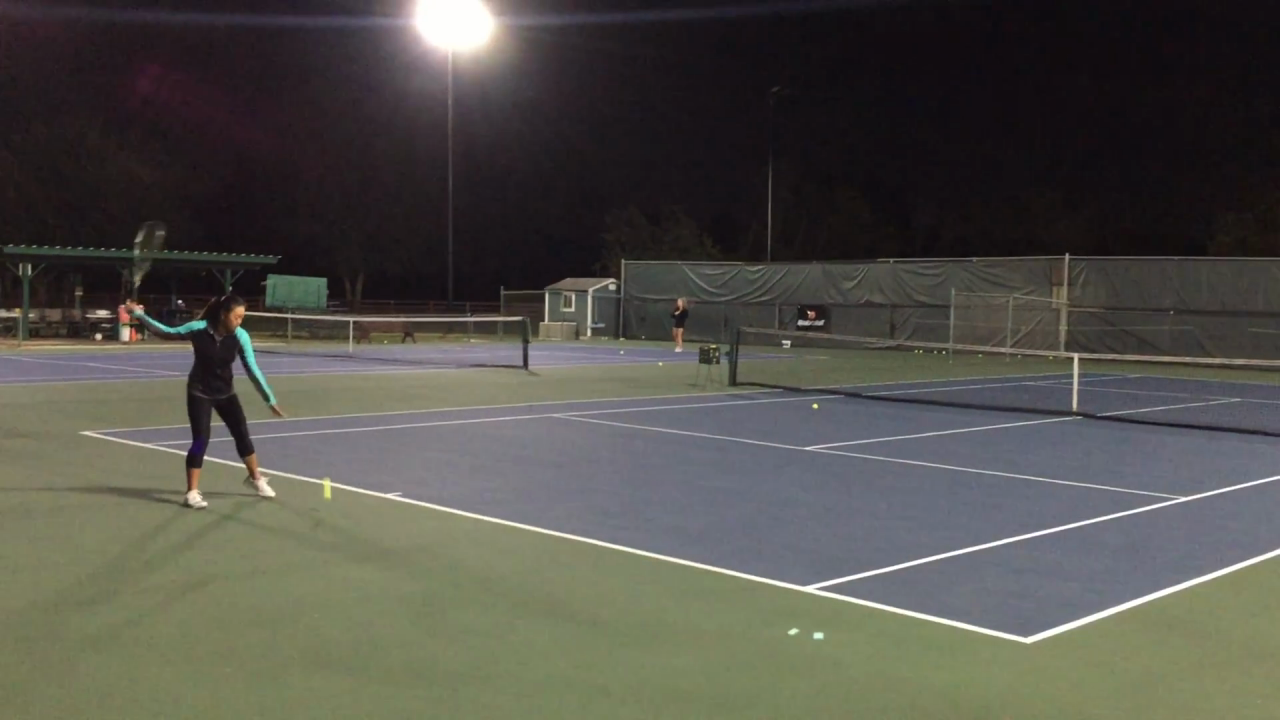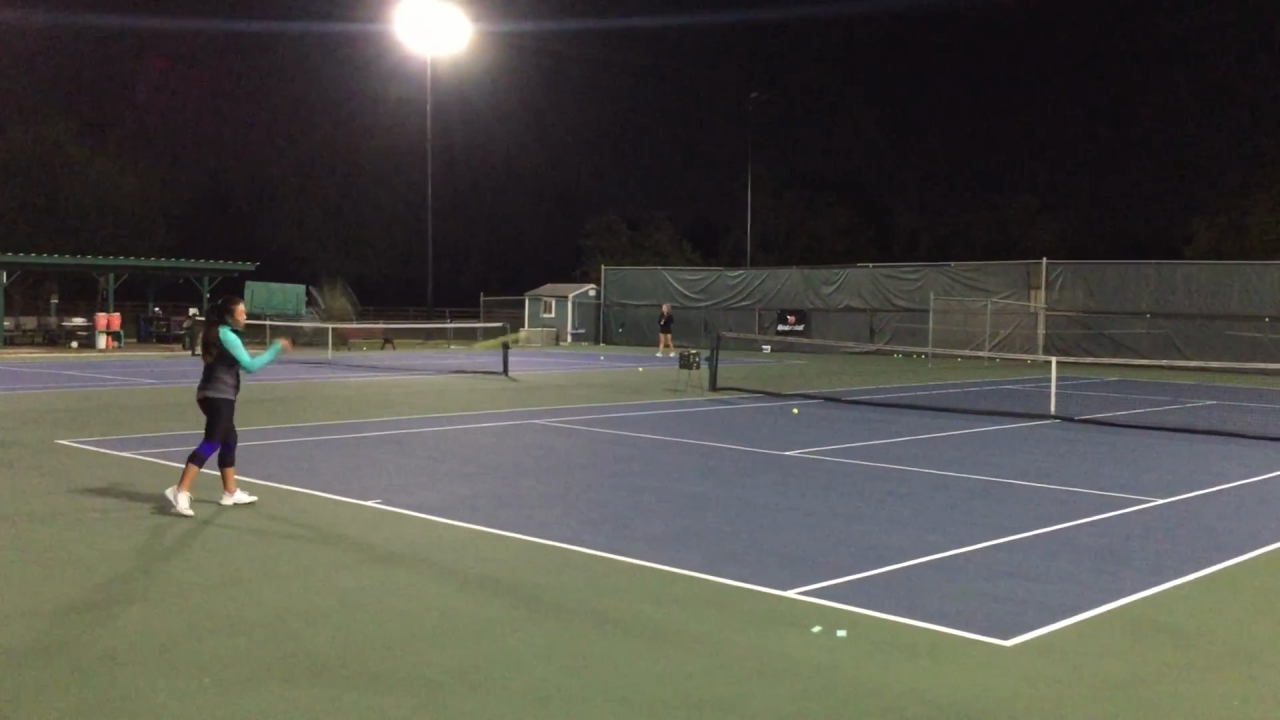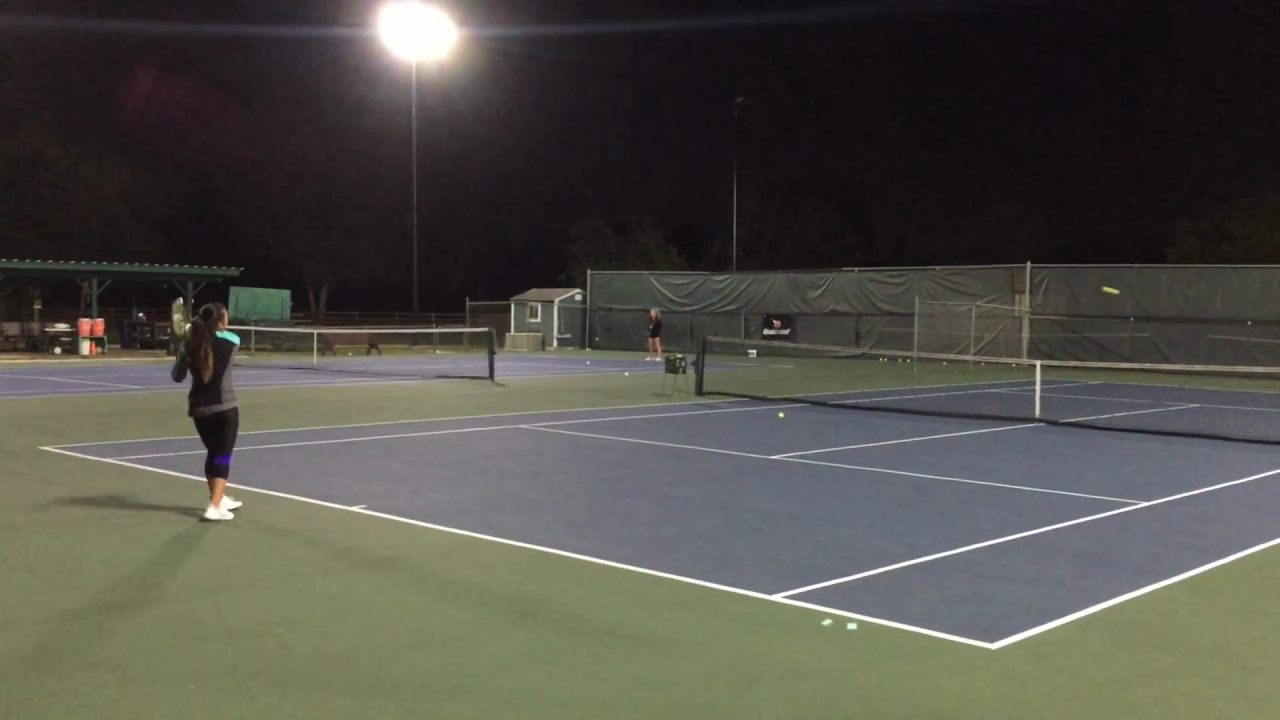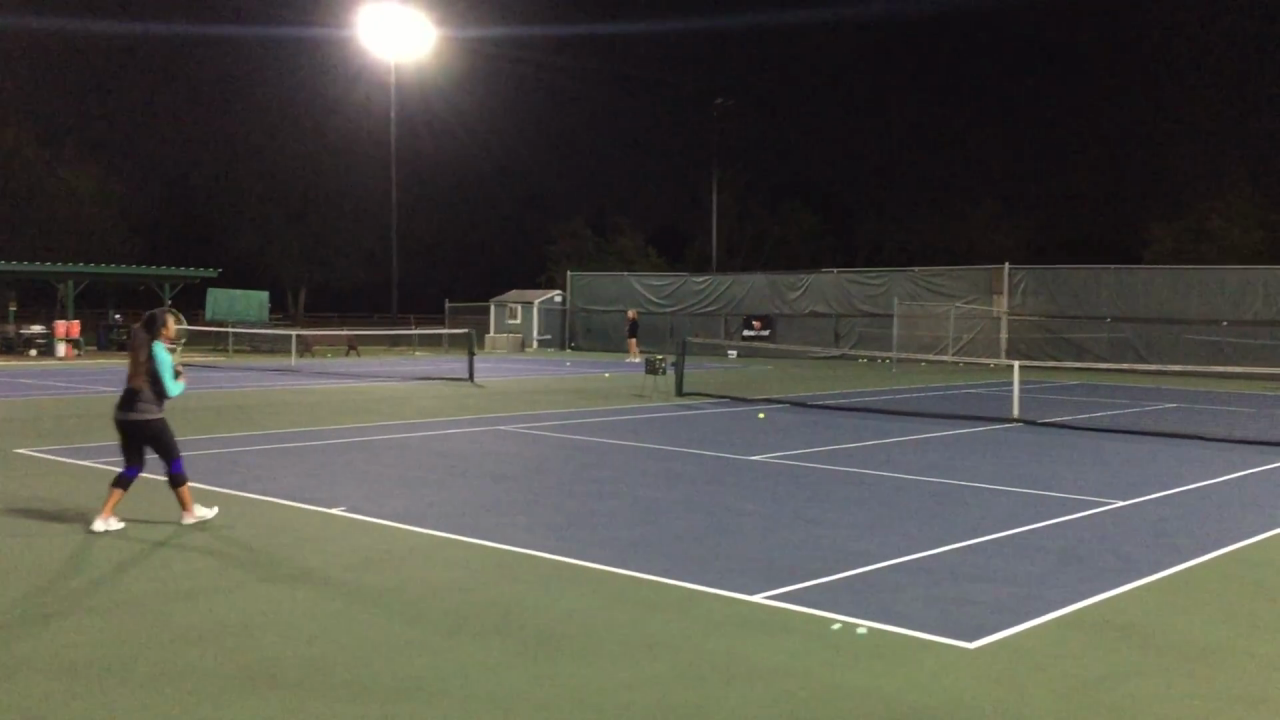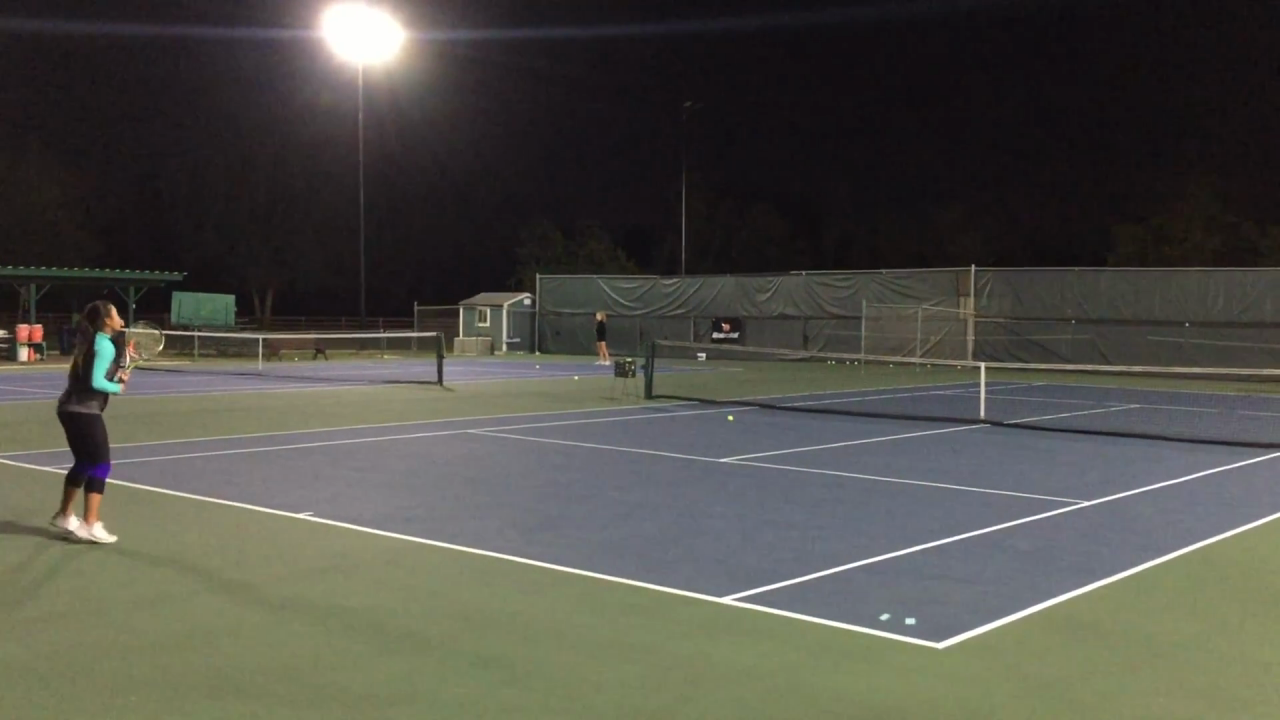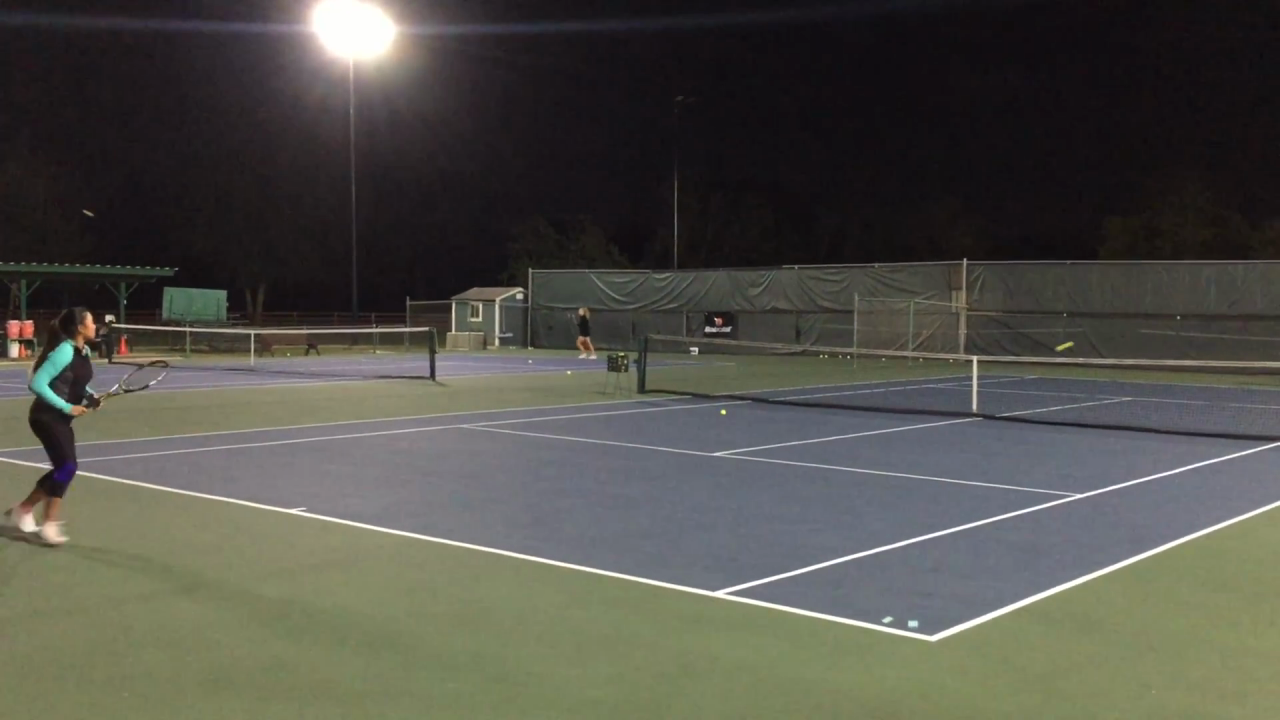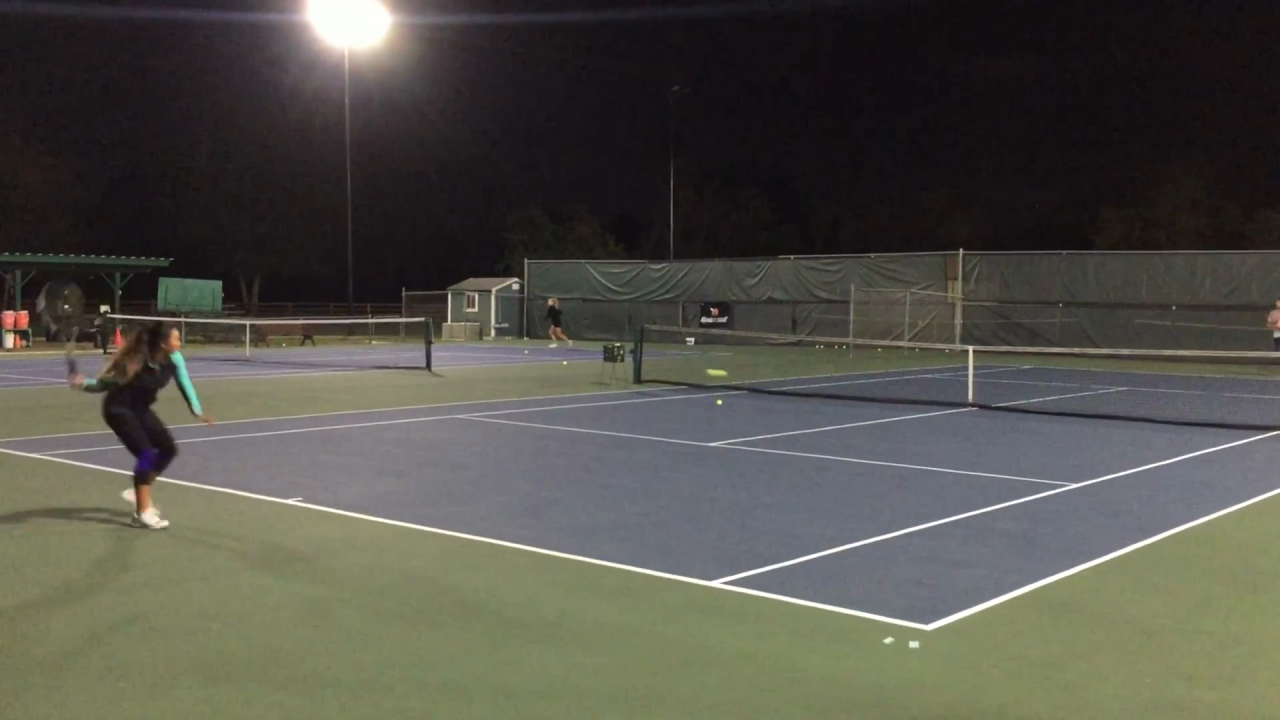
dt=0.5s
person 1, frame 1
left shoulder: (241, 337)
right shoulder: (199, 329)
left elbow: (252, 370)
right elbow: (168, 333)
left wrist: (270, 400)
right wrist: (139, 315)
left hip: (225, 393)
right hip: (200, 393)
left knee: (242, 434)
right knee: (201, 440)
left ankle: (255, 478)
right ankle: (192, 492)
person 1, frame 2
left shoulder: (217, 332)
right shoulder: (227, 336)
right elbow: (251, 366)
right wrist: (276, 347)
left hip: (216, 395)
right hip: (219, 396)
left knee: (229, 442)
right knee: (211, 443)
left ankle: (230, 492)
right ankle: (181, 491)
person 1, frame 3
left shoulder: (189, 346)
right shoulder: (230, 341)
left elbow: (177, 377)
left hip: (199, 408)
right hip: (224, 407)
left knee: (213, 452)
right knee: (223, 455)
left ankle: (220, 499)
right ankle: (215, 507)
person 1, frame 4
left shoulder: (140, 351)
right shoulder: (161, 355)
right elbow: (168, 392)
left wrist: (171, 374)
right wrist: (180, 383)
left hip: (125, 416)
right hip: (148, 417)
left knee: (132, 467)
right knee: (173, 461)
left ankle: (104, 517)
right ankle: (190, 512)
person 1, frame 5
left shoulder: (92, 342)
right shoulder: (105, 345)
right elbow: (96, 382)
left wrist: (116, 379)
right wrist: (117, 388)
left hip: (71, 409)
right hip: (84, 411)
left knee: (83, 463)
right knee: (100, 464)
left ankle: (64, 515)
right ankle: (90, 526)
person 1, frame 6
left shoulder: (83, 351)
right shoulder: (64, 352)
right elbow: (36, 383)
left wrist: (91, 398)
right wrist: (66, 407)
left hip: (59, 419)
right hip: (47, 417)
left knee: (63, 468)
right knee: (67, 466)
left ankle: (23, 511)
right ankle: (48, 524)
person 1, frame 7
left shoulder: (174, 359)
right shoulder: (136, 361)
left elbow: (185, 384)
right elbow: (105, 383)
left wrist: (195, 408)
right wrist: (84, 384)
left hip: (140, 410)
right hip: (119, 411)
left knee: (168, 449)
right knee: (148, 455)
left ankle: (137, 493)
right ankle: (143, 512)
